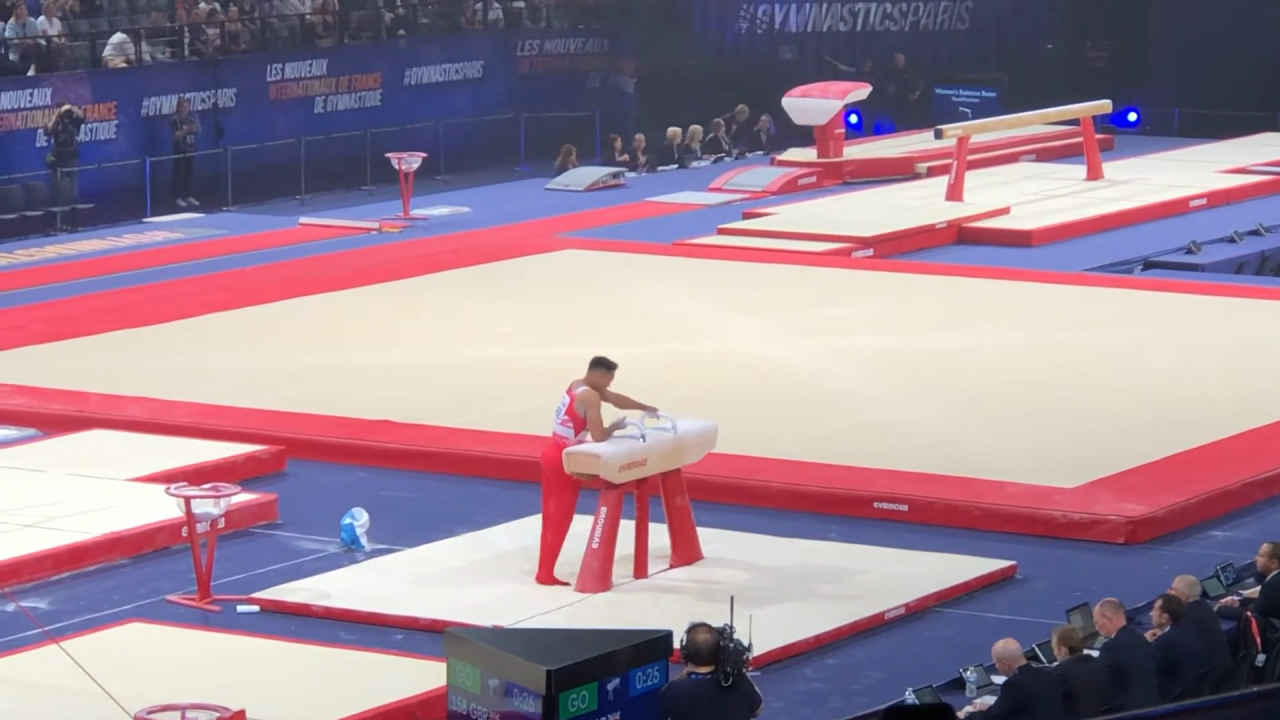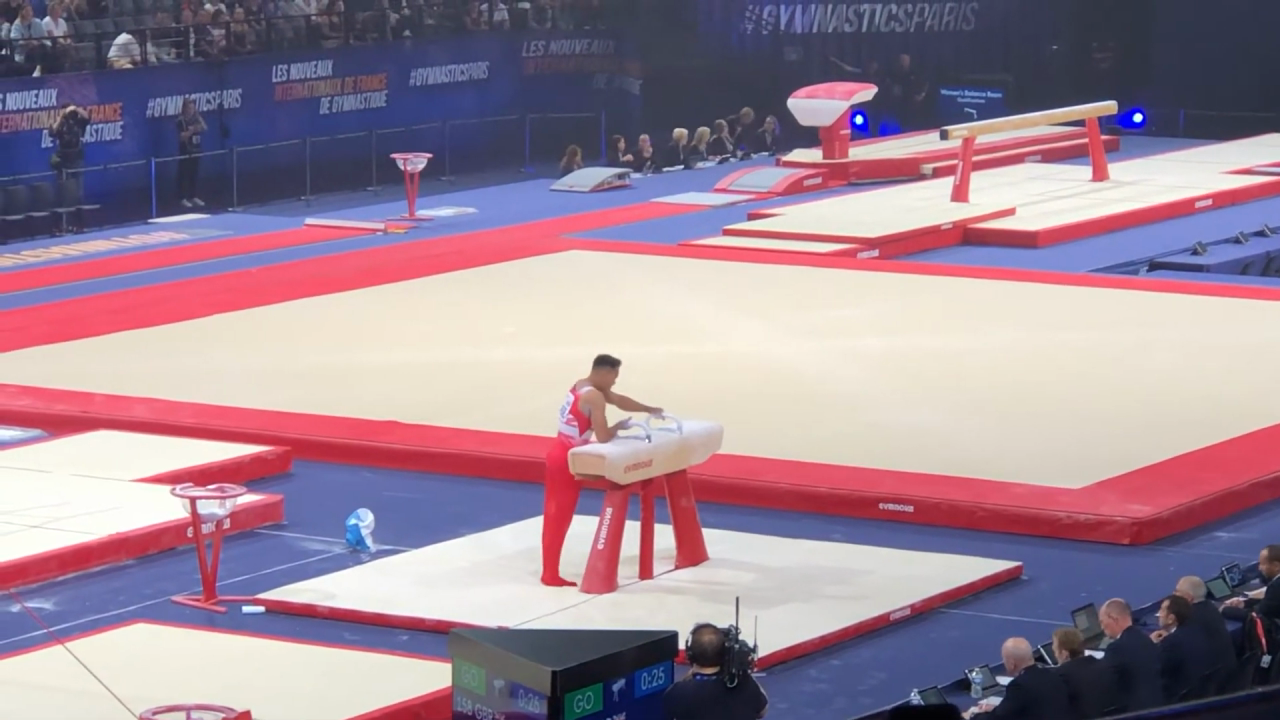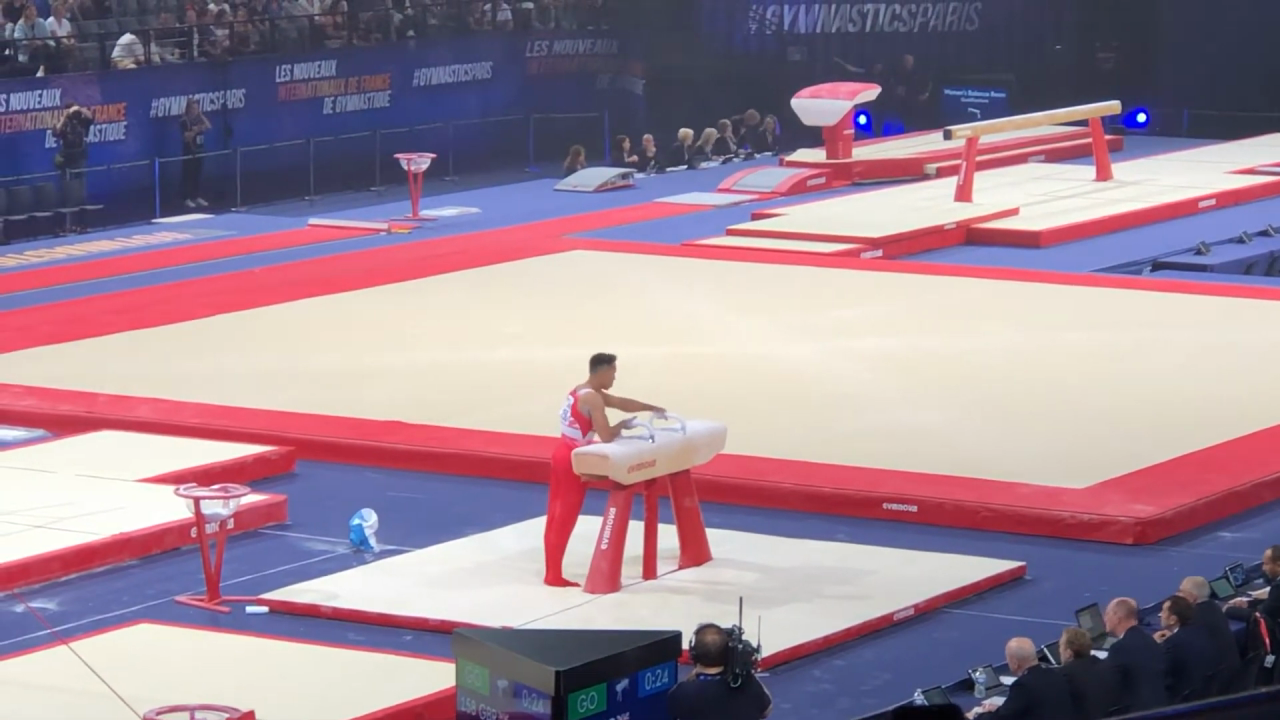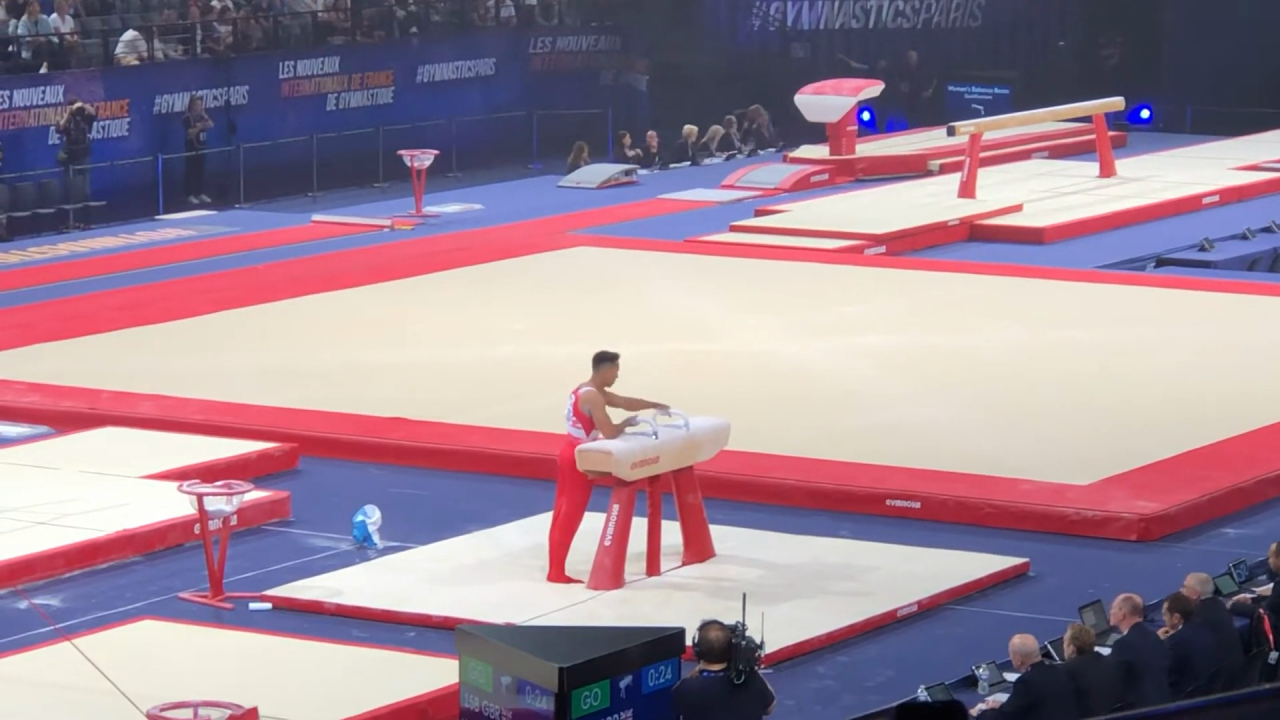
dt=0.4s
person 1, frame 1
left shoulder: (577, 386)
right shoulder: (591, 396)
left elbow: (615, 399)
right elbow: (598, 436)
left wrist: (645, 408)
right wrist: (615, 426)
left hip: (551, 455)
right hip: (562, 461)
left knee: (551, 517)
right knee: (561, 520)
left ankle: (544, 571)
right ankle: (546, 573)
person 1, frame 2
left shoulder: (581, 386)
right shoulder: (595, 396)
left elbow: (619, 400)
right elbow: (603, 436)
left wrist: (650, 410)
right wrist: (619, 426)
left hip: (557, 454)
right hip: (567, 460)
left knee: (553, 516)
right knee: (560, 519)
left ankle: (549, 571)
right ankle: (551, 575)
person 1, frame 3
left shoulder: (581, 391)
right shoulder: (593, 398)
left elbow: (620, 403)
right elbow: (606, 436)
left wrist: (652, 409)
right wrist: (623, 425)
left hip: (562, 456)
right hip: (572, 462)
left knee: (556, 516)
right knee: (565, 519)
left ankle: (552, 572)
right ankle: (554, 575)
person 1, frame 4
left shoulder: (586, 390)
right shoulder: (593, 397)
left elbow: (624, 402)
right elbow: (609, 433)
left wrist: (656, 406)
right wrist: (627, 423)
left hip: (569, 455)
right hip: (578, 460)
left knee: (562, 514)
right knee: (570, 517)
left ankle: (555, 569)
right ankle: (557, 572)
